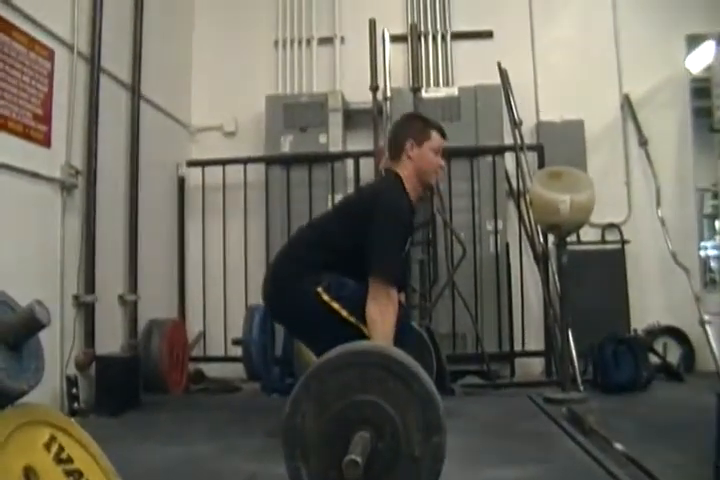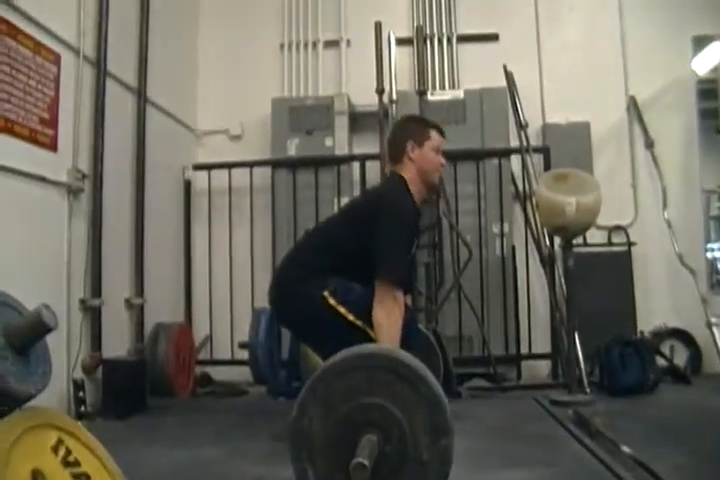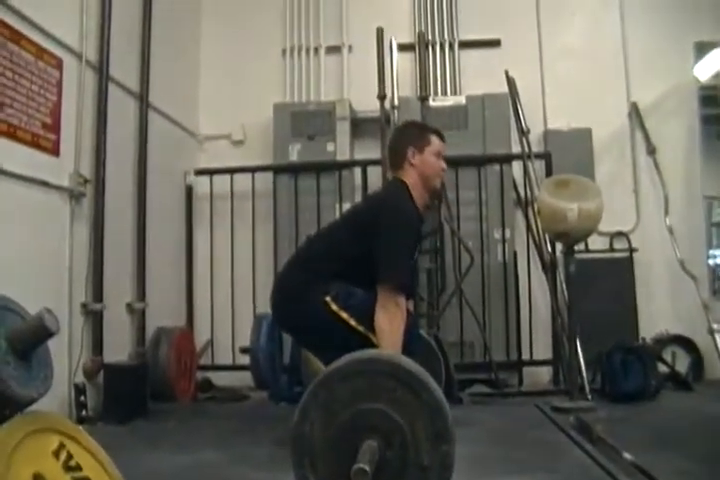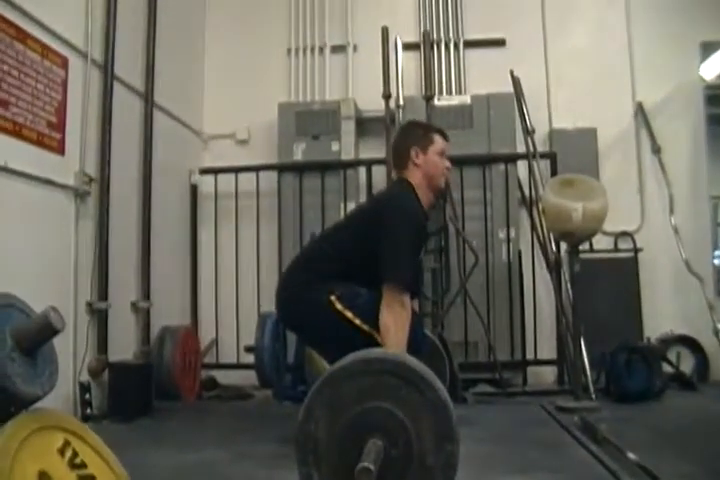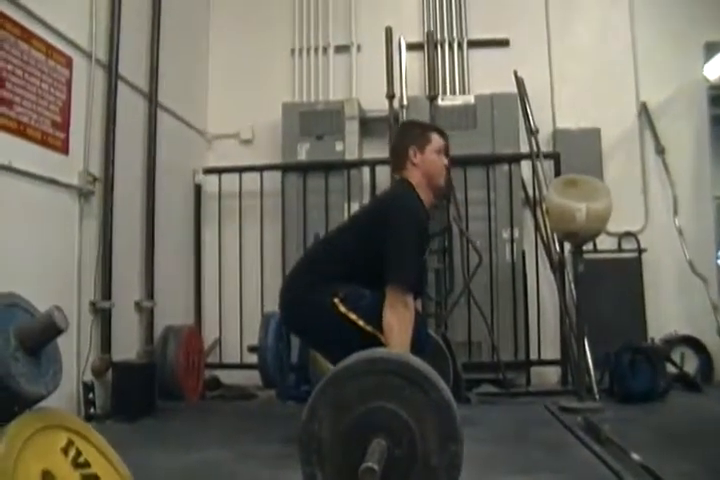
dt=0.2s
person 1, frame 1
left shoulder: (392, 198)
right shoulder: (390, 203)
left elbow: (391, 290)
right elbow: (381, 294)
left hip: (294, 283)
right hip: (299, 282)
right knee: (390, 333)
person 1, frame 2
left shoulder: (397, 201)
right shoulder: (395, 205)
left elbow: (397, 292)
right elbow: (387, 297)
left hip: (299, 288)
right hip: (305, 287)
right knee: (399, 333)
person 1, frame 3
left shoulder: (399, 206)
right shoulder: (397, 210)
left elbow: (399, 297)
right elbow: (389, 302)
left hip: (301, 293)
right hip: (306, 293)
right knee: (401, 339)
person 1, frame 4
left shoulder: (403, 205)
right shoulder: (402, 209)
left elbow: (403, 297)
right elbow: (394, 301)
left hip: (306, 292)
right hip: (311, 292)
right knee: (406, 338)
person 1, frame 5
left shoulder: (404, 205)
right shoulder: (405, 210)
left elbow: (406, 297)
right elbow: (398, 301)
left hip: (310, 295)
right hip: (314, 295)
right knee: (411, 338)
